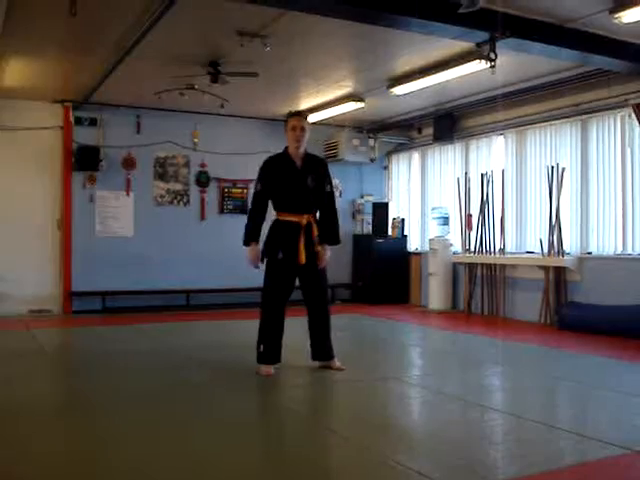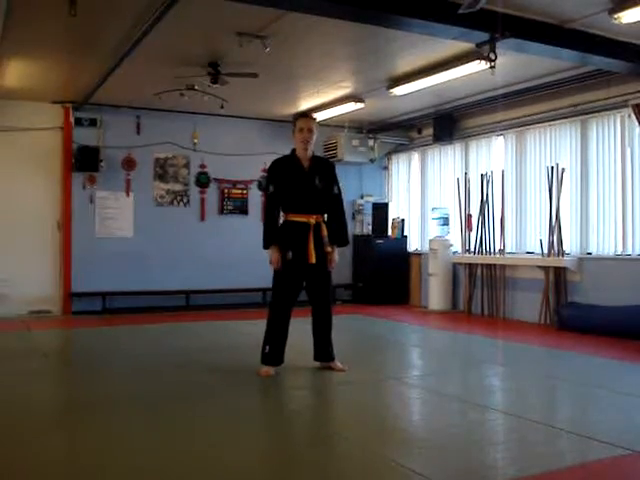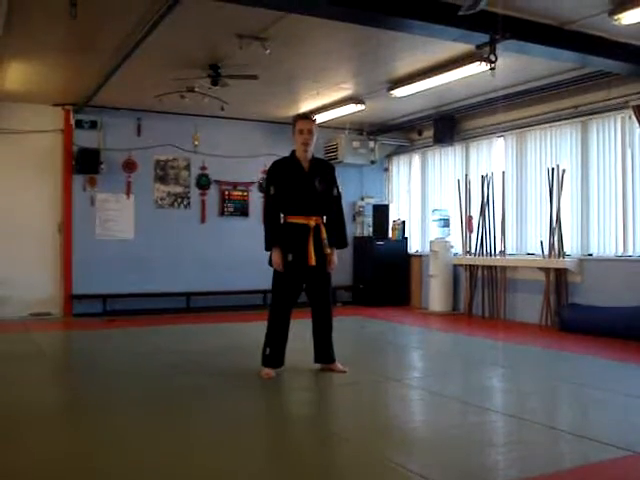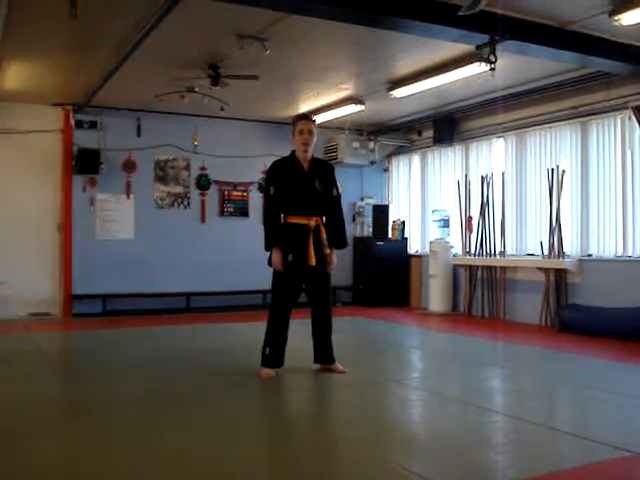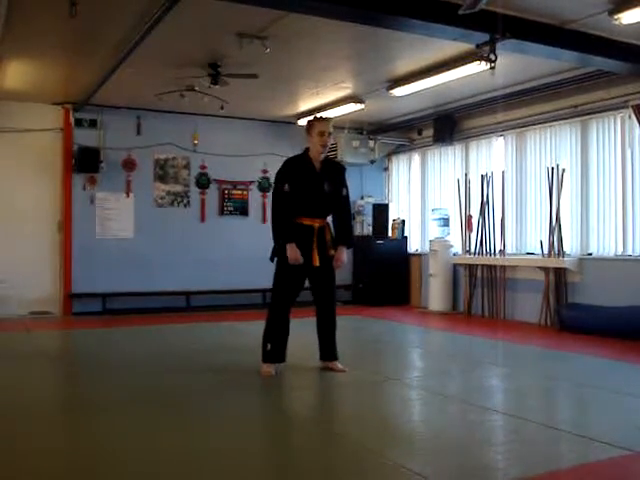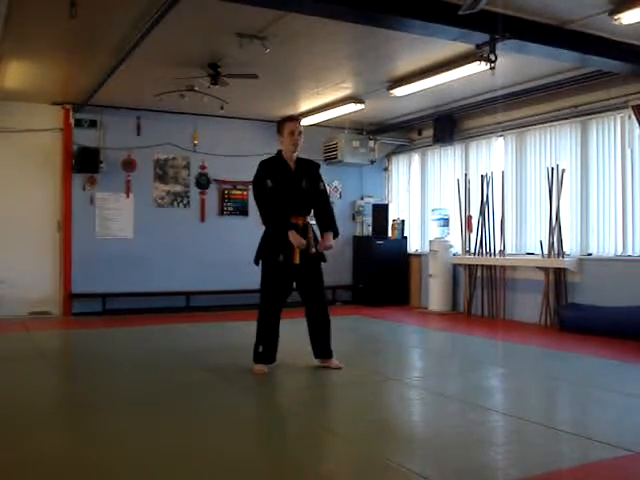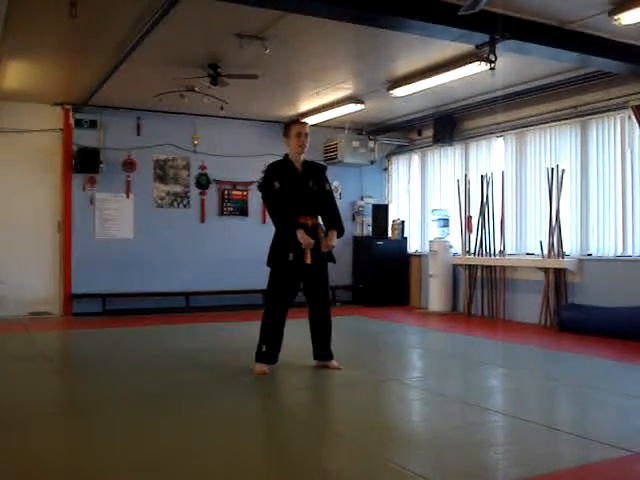
dt=0.7s
person 1, frame 1
left shoulder: (319, 166)
right shoulder: (272, 165)
left elbow: (328, 206)
right elbow: (258, 205)
left wrist: (327, 243)
right wrist: (252, 242)
left hip: (312, 238)
right hip: (282, 236)
left knee: (319, 299)
right knee: (274, 300)
left ankle: (325, 355)
right ankle: (266, 358)
person 1, frame 2
left shoulder: (326, 168)
right shoulder: (279, 167)
left elbow: (336, 208)
right elbow: (271, 209)
left wrist: (335, 245)
right wrist: (272, 246)
left hip: (319, 239)
right hip: (291, 237)
left knee: (322, 300)
right knee: (282, 301)
left ankle: (326, 356)
right ankle: (270, 359)
person 1, frame 3
left shoulder: (326, 169)
right shoulder: (279, 168)
left elbow: (335, 210)
right elbow: (271, 211)
left wrist: (333, 247)
right wrist: (274, 248)
left hip: (319, 242)
right hip: (290, 239)
left knee: (322, 302)
right knee: (282, 303)
left ankle: (326, 358)
right ankle: (271, 360)
person 1, frame 4
left shoulder: (326, 170)
right shoulder: (279, 169)
left elbow: (334, 211)
right elbow: (271, 212)
left wrist: (333, 248)
right wrist: (274, 248)
left hip: (318, 242)
right hip: (290, 239)
left knee: (322, 302)
right knee: (282, 303)
left ankle: (326, 358)
right ankle: (270, 361)
person 1, frame 5
left shoulder: (336, 170)
right shoulder: (291, 167)
left elbow: (343, 209)
right elbow: (280, 208)
left wrist: (343, 246)
right wrist: (288, 243)
left hip: (323, 240)
right hip: (295, 238)
left knee: (327, 301)
right knee: (282, 300)
left ankle: (328, 357)
right ankle: (270, 358)
person 1, frame 6
left shoulder: (311, 169)
right shoulder: (267, 168)
left elbow: (322, 203)
right elbow: (267, 207)
left wrist: (329, 232)
right wrist: (288, 232)
left hip: (307, 240)
right hip: (278, 240)
left knee: (317, 299)
right knee: (271, 302)
left ankle: (324, 354)
right ankle: (262, 358)
person 1, frame 7
left shoulder: (318, 171)
right shoulder: (275, 171)
left elbow: (329, 204)
right elbow: (276, 208)
left wrist: (333, 231)
right wrist: (297, 232)
left hip: (317, 241)
right hip: (288, 240)
left knee: (321, 301)
right knee: (277, 301)
left ankle: (323, 355)
right ankle: (265, 357)
